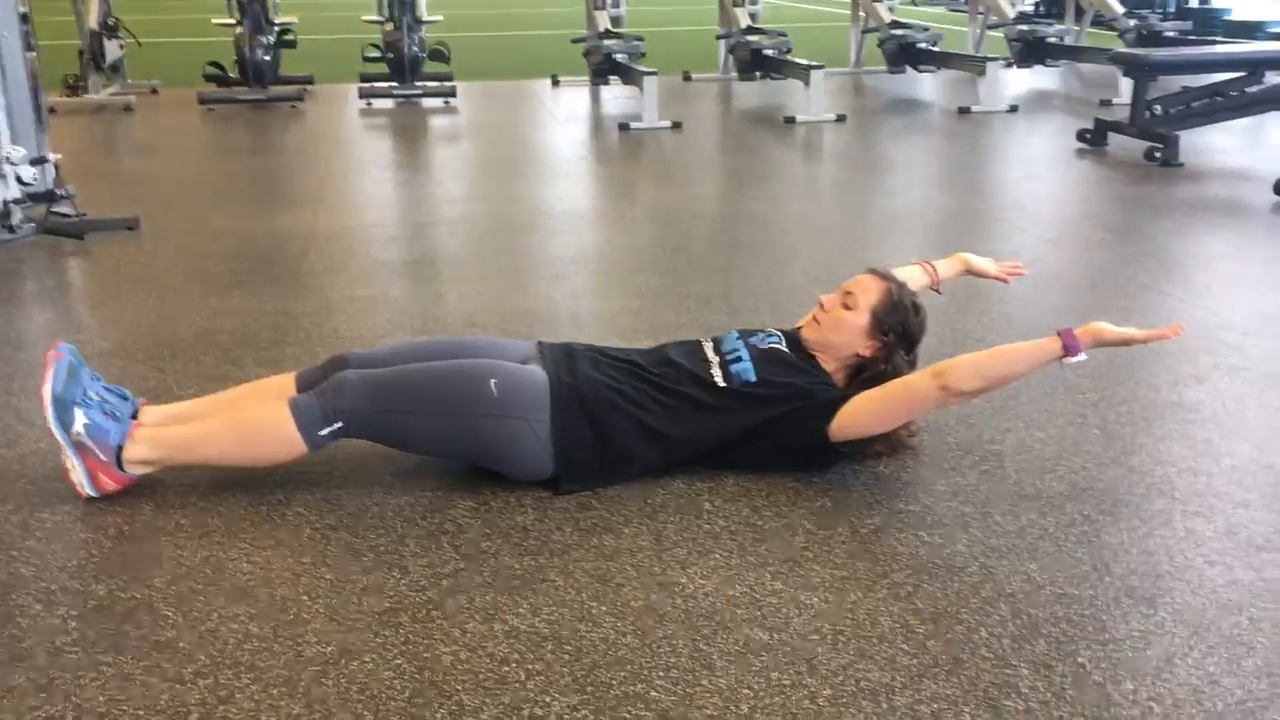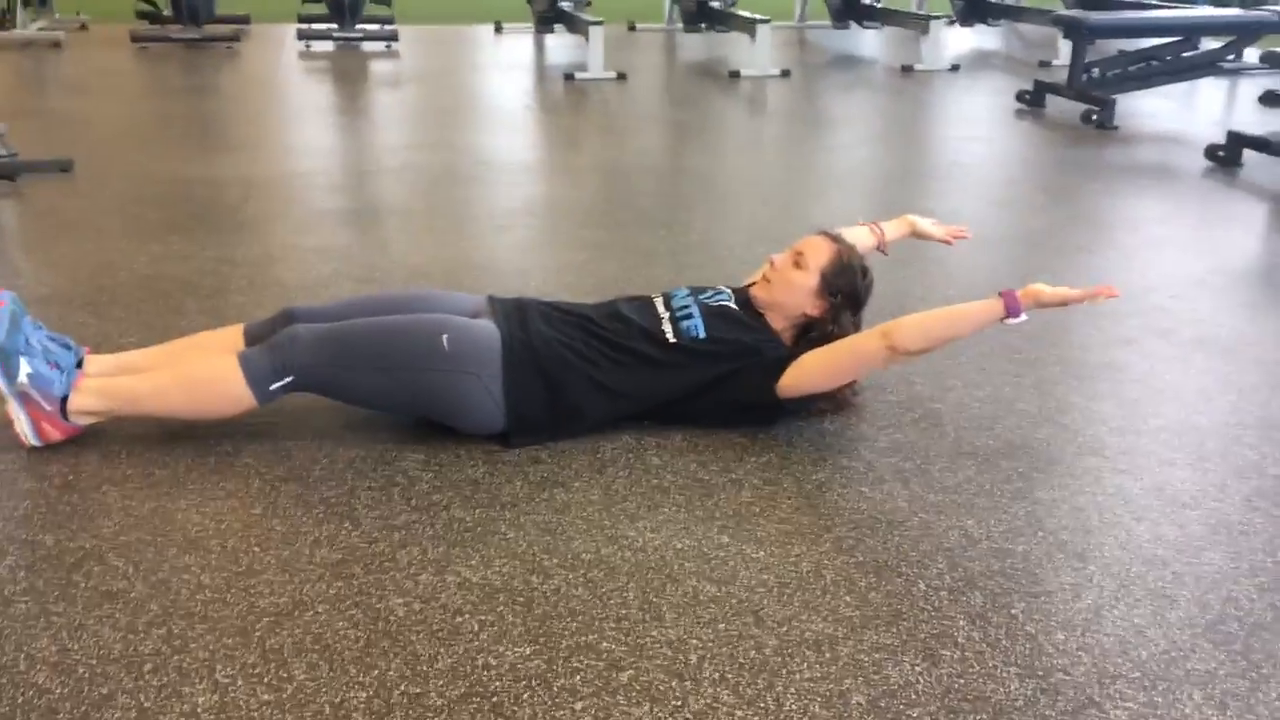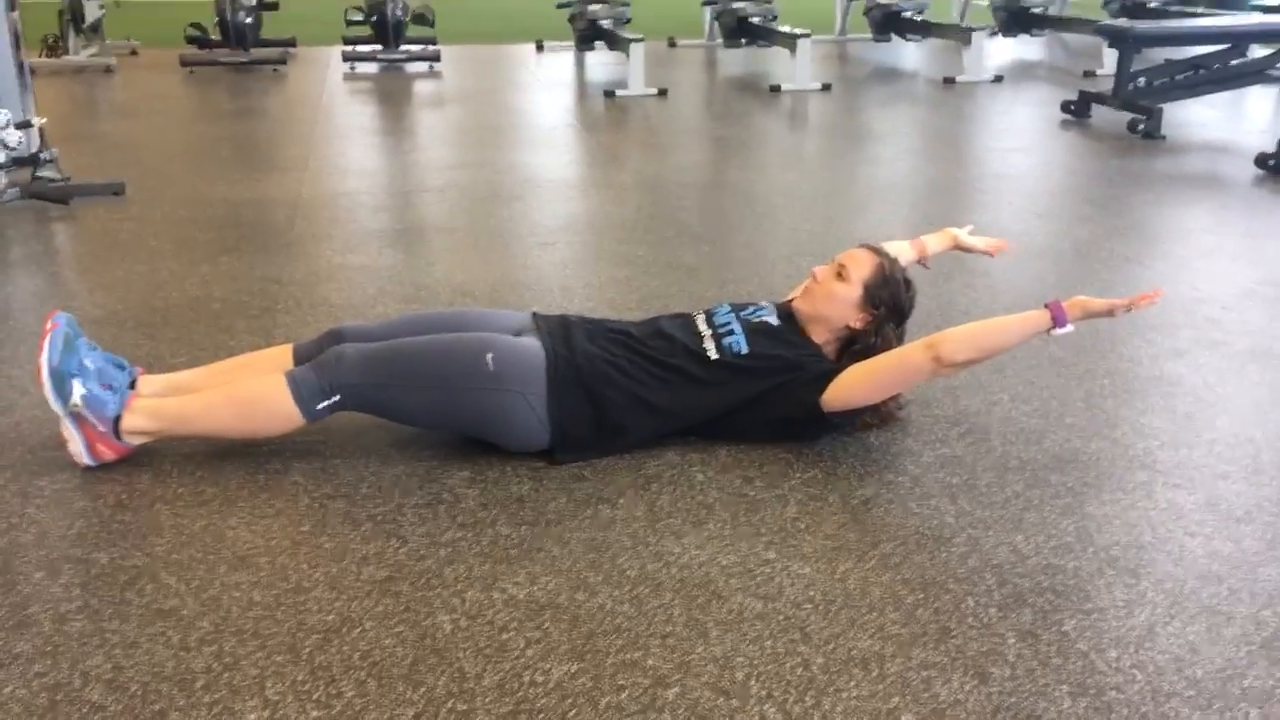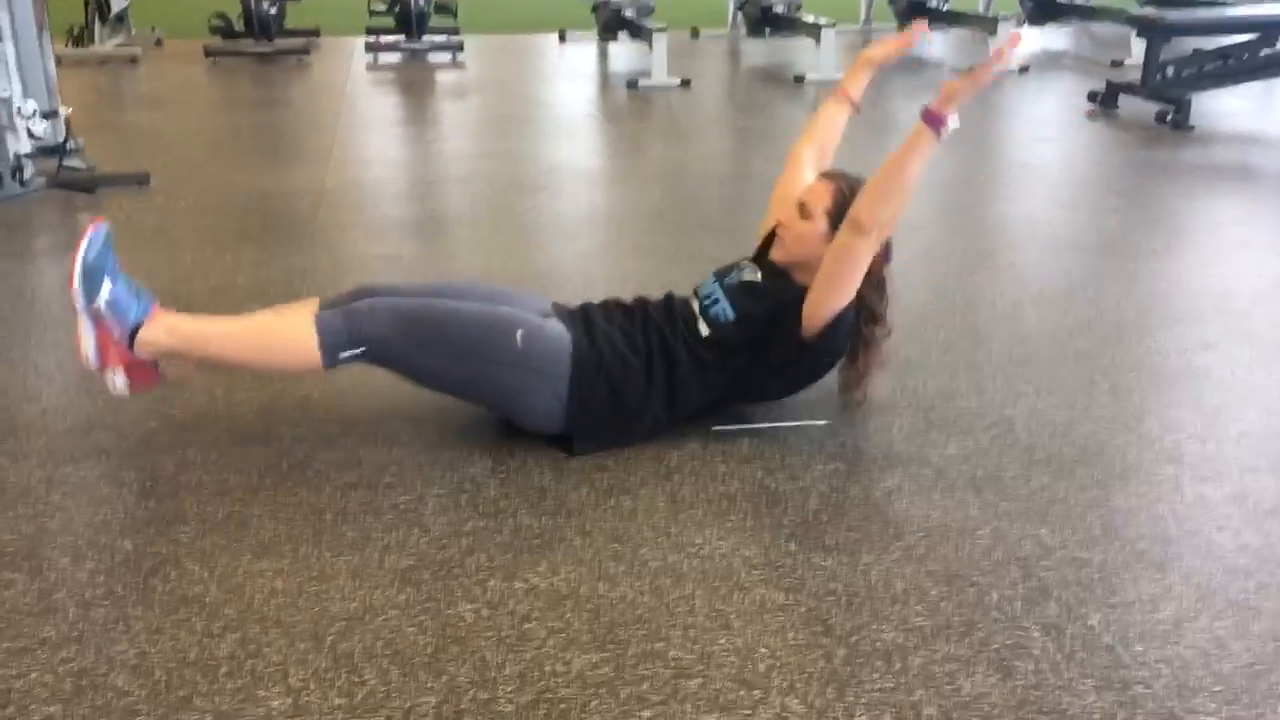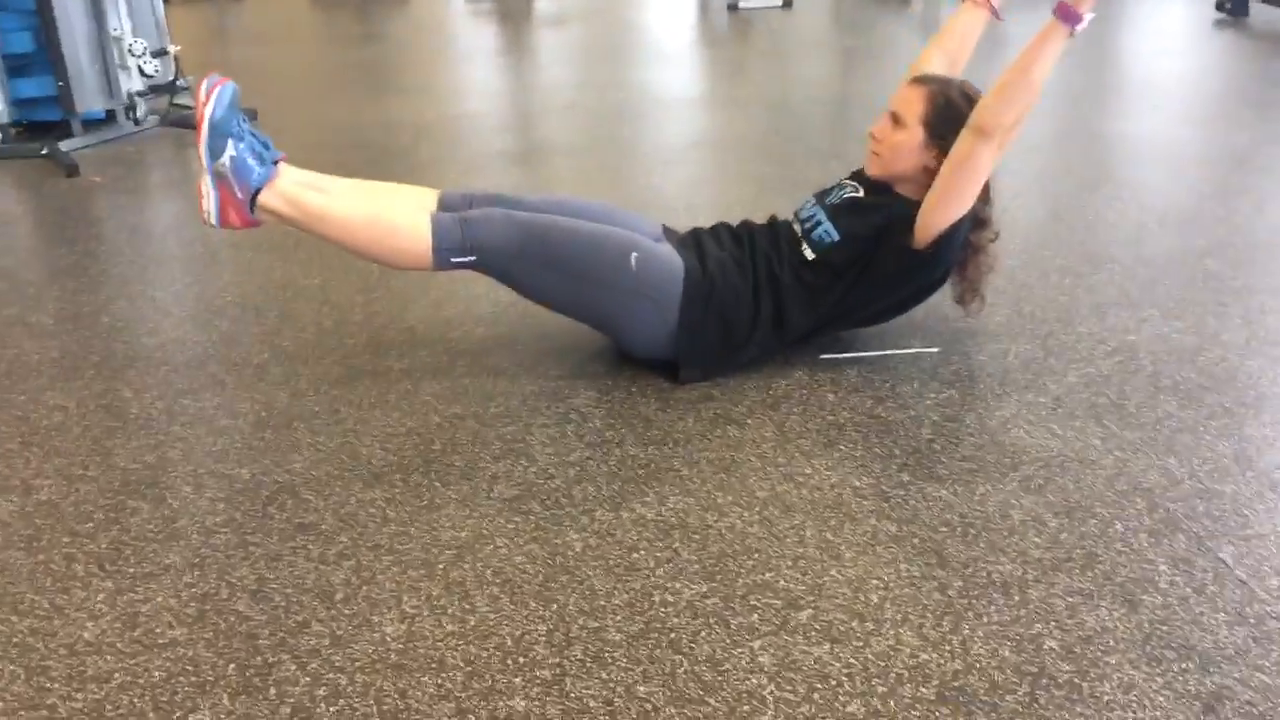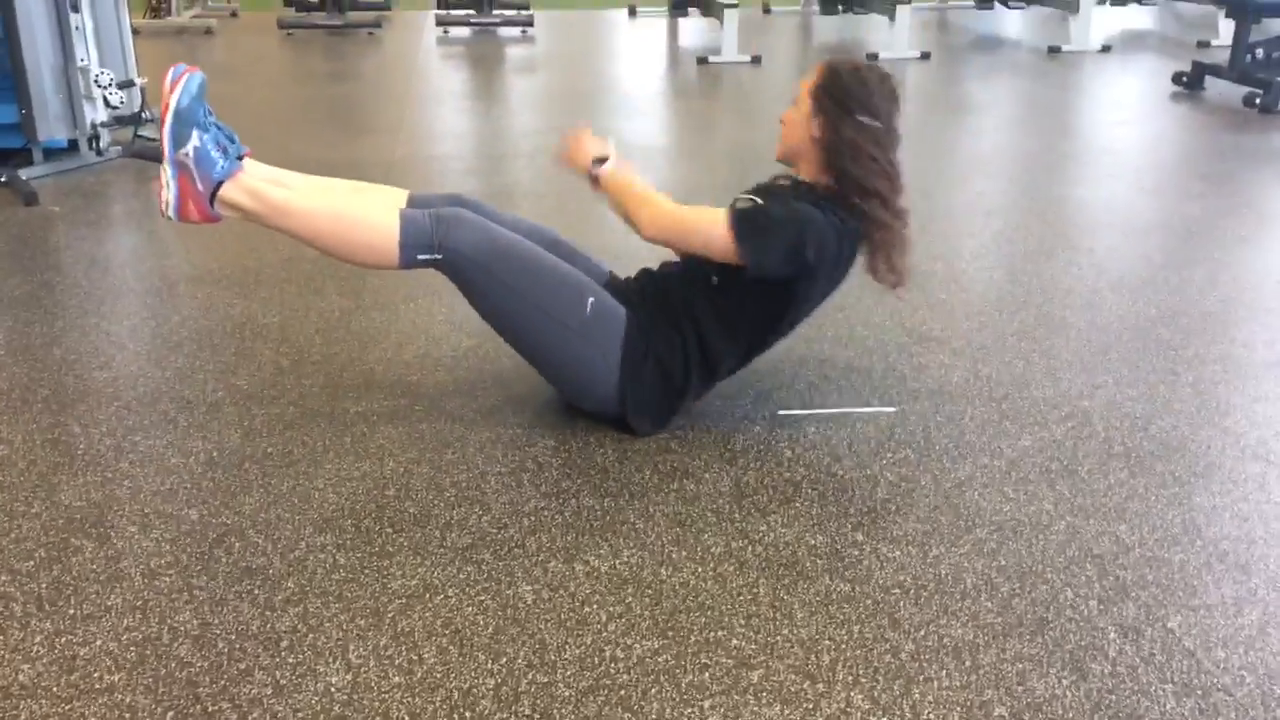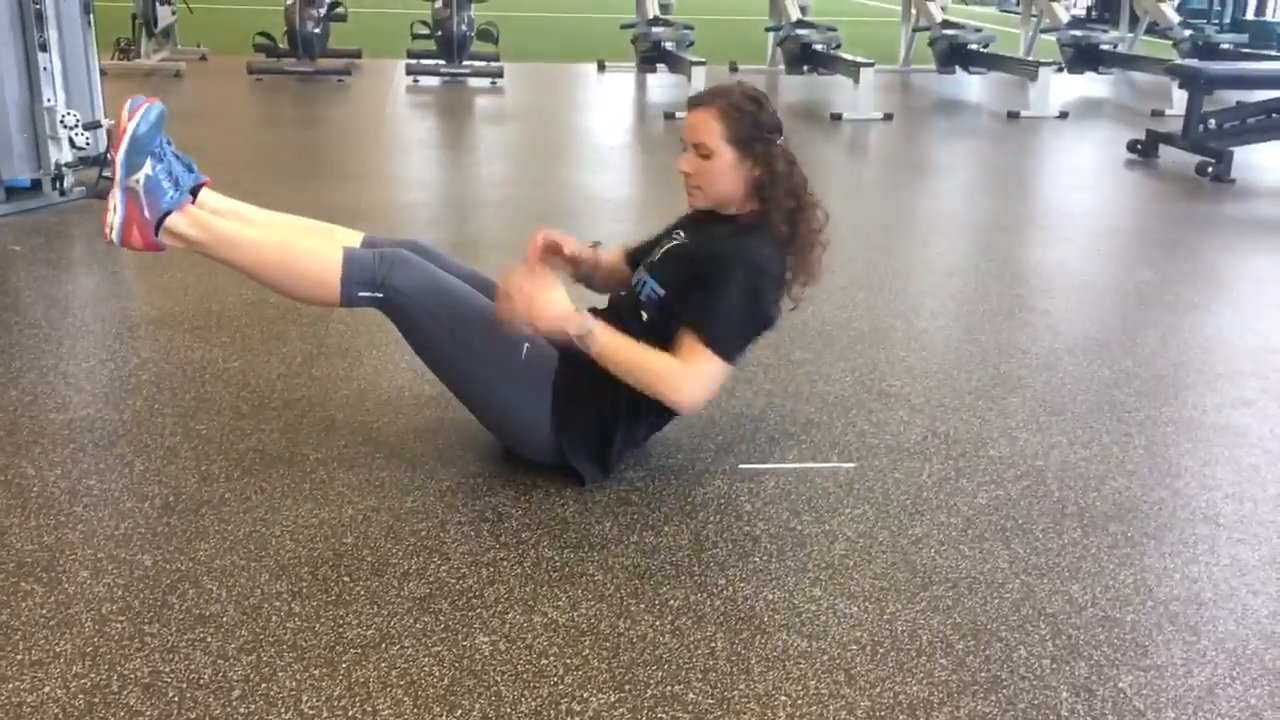
dt=0.7s
person 1, frame 1
left shoulder: (819, 411)
right shoulder: (792, 349)
left elbow: (948, 377)
right elbow: (887, 283)
left wrist: (1078, 339)
right wrist: (955, 260)
left hip: (558, 427)
right hip: (558, 370)
left knee: (342, 406)
right knee: (344, 368)
left ankle: (120, 454)
right ankle: (136, 420)
person 1, frame 2
left shoulder: (766, 368)
right shoulder: (740, 305)
left elbow: (892, 339)
right elbow: (833, 240)
left wrist: (1021, 301)
right wrist: (898, 223)
left hip: (508, 382)
right hip: (508, 323)
left knee: (294, 359)
right knee: (294, 322)
person 1, frame 3
left shoulder: (811, 383)
right shoulder: (779, 319)
left elbow: (936, 351)
right elbow: (872, 255)
left wrist: (1065, 311)
right wrist: (944, 238)
left hip: (554, 398)
right hip: (553, 340)
left knee: (342, 380)
right knee: (341, 341)
left ankle: (119, 424)
right ankle: (135, 388)
person 1, frame 4
left shoulder: (804, 328)
right shoulder: (769, 266)
left elbow: (867, 224)
right elbow: (807, 162)
left wrist: (937, 117)
right wrist: (857, 79)
left hip: (575, 384)
right hip: (566, 331)
left knee: (365, 331)
right knee: (365, 301)
left ankle: (144, 335)
right ankle: (151, 330)
person 1, frame 5
left shoulder: (920, 244)
right shoulder: (879, 188)
left elbow: (987, 131)
right elbow: (935, 81)
left hip: (691, 311)
right hip: (684, 257)
left knee: (479, 237)
right knee: (478, 206)
left ankle: (263, 191)
right ankle: (273, 182)
person 1, frame 6
left shoulder: (813, 229)
right shoulder: (801, 195)
left elbow: (661, 224)
left wrist: (599, 164)
right wrist: (631, 171)
left hip: (629, 365)
right hip: (628, 309)
left knee: (446, 236)
right knee: (455, 209)
left ankle: (223, 188)
right ankle: (236, 172)
person 1, frame 7
left shoulder: (749, 264)
right shoulder: (715, 224)
left elbow: (686, 388)
right elbow: (625, 273)
left wrist: (571, 327)
right wrist: (571, 255)
left hip: (568, 404)
right hip: (577, 376)
left knee: (390, 274)
right knee: (404, 252)
left ankle: (167, 219)
right ankle: (191, 200)
